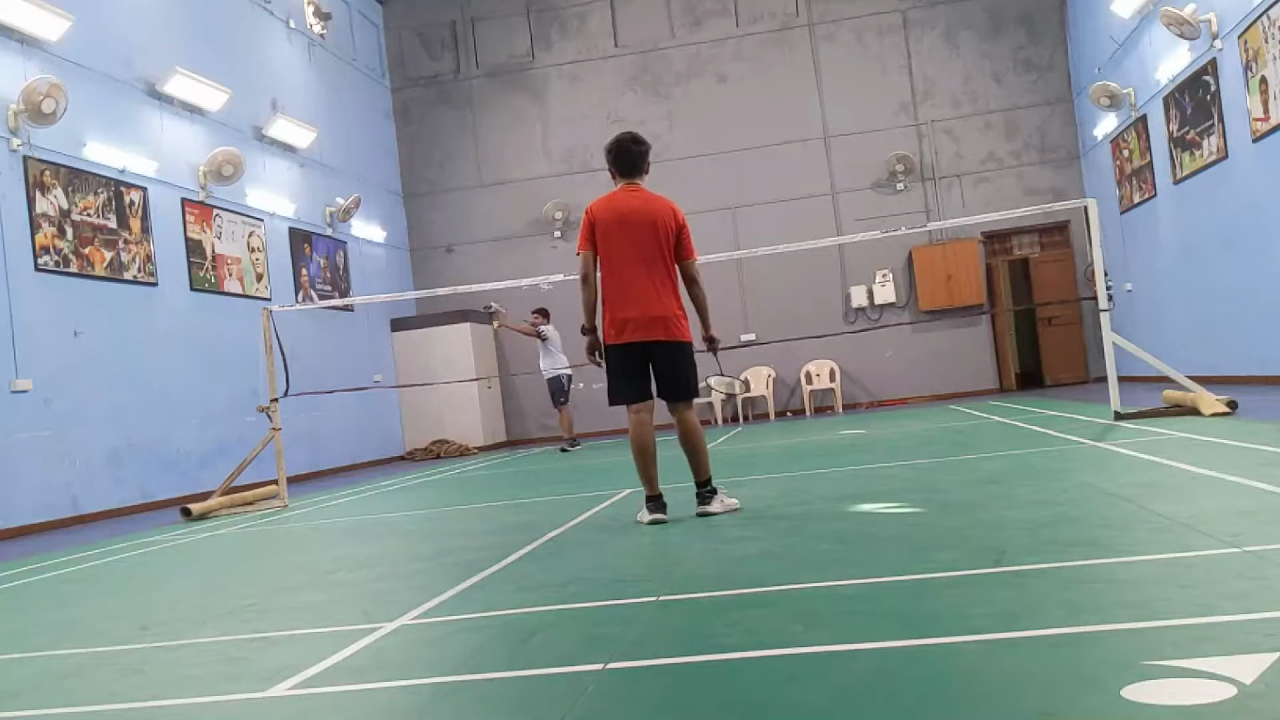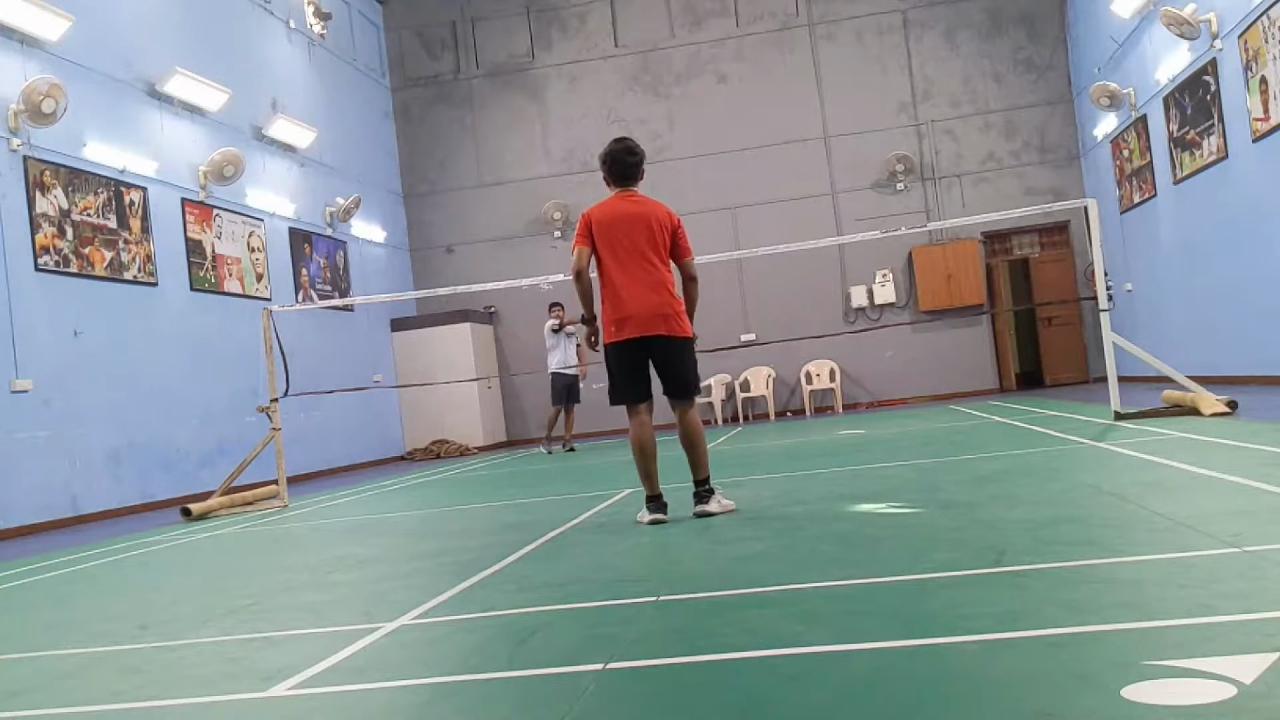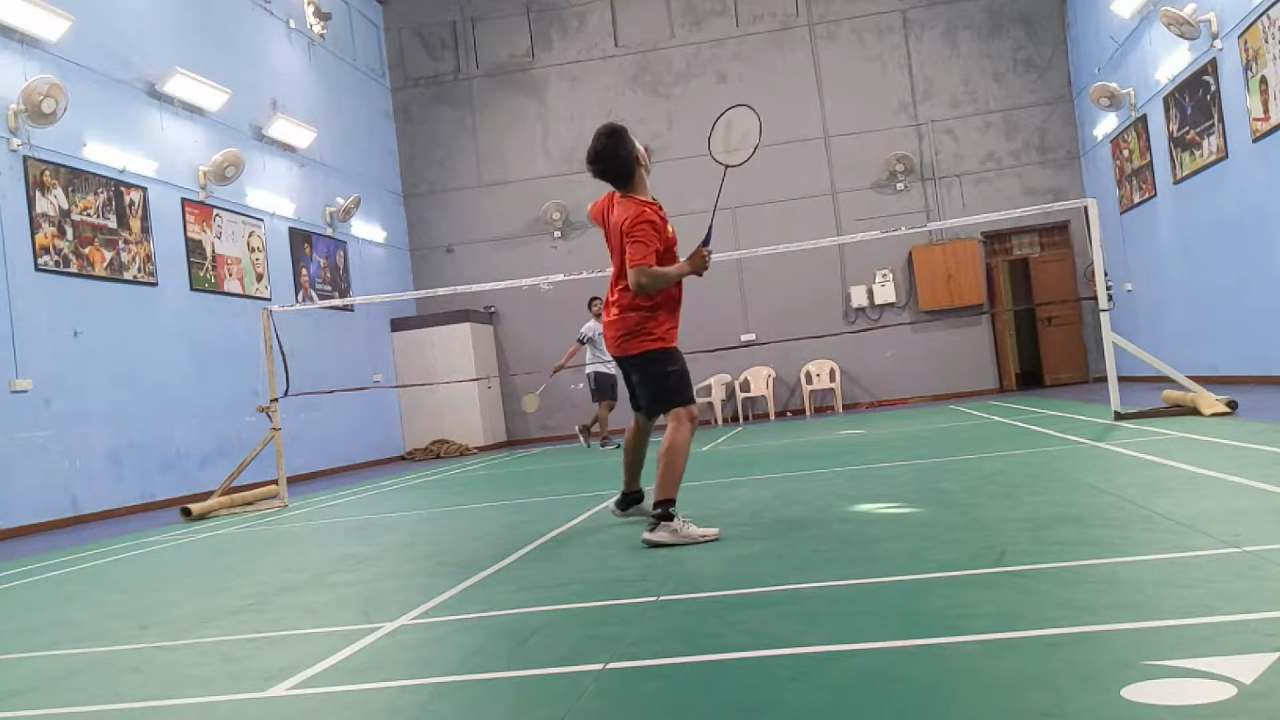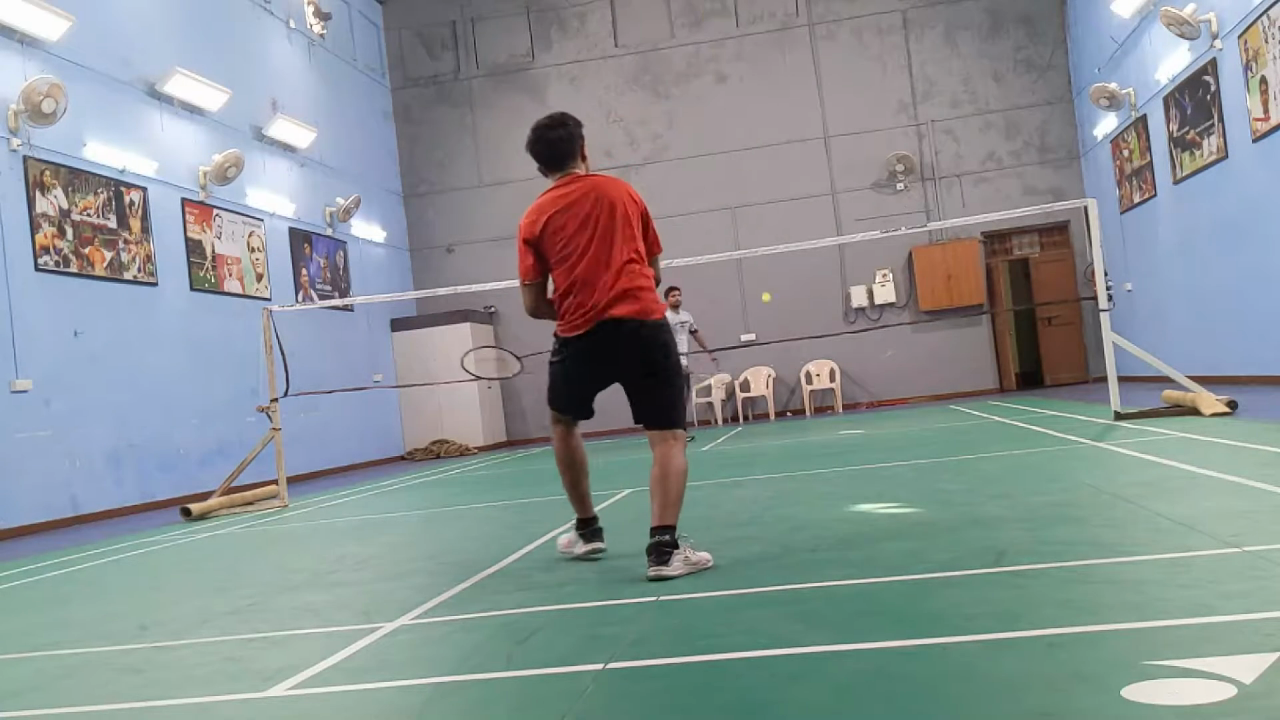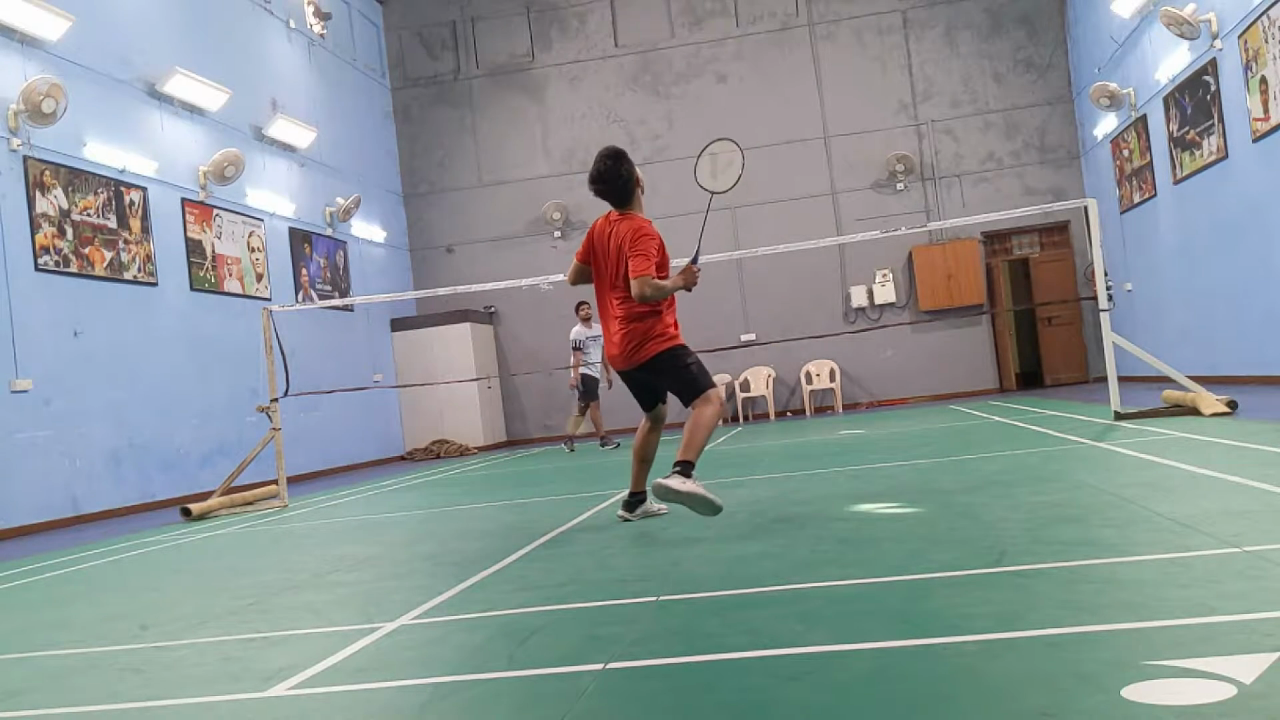
dt=0.7s
person 1, frame 1
left shoulder: (596, 212)
right shoulder: (669, 210)
left elbow: (587, 276)
right elbow: (691, 276)
left wrist: (590, 329)
right wrist: (706, 325)
left hip: (620, 330)
right hip: (669, 326)
left knee: (638, 412)
right knee: (682, 409)
left ankle: (654, 502)
right ankle: (706, 494)
person 1, frame 2
left shoulder: (592, 217)
right shoulder: (664, 213)
left elbow: (579, 270)
right elbow: (690, 274)
left wrist: (590, 319)
right wrist: (689, 319)
left hip: (621, 326)
right hip: (668, 320)
left knee: (639, 412)
right knee: (685, 406)
left ankle: (654, 502)
right ankle: (705, 494)
person 1, frame 3
left shoulder: (612, 201)
right shoulder: (641, 217)
left elbow: (593, 214)
right elbow: (639, 279)
right wrist: (687, 268)
left hip: (628, 332)
right hip: (644, 335)
left knee: (646, 414)
right knee: (682, 415)
left ankle: (630, 495)
right ankle: (664, 518)
person 1, frame 4
left shoulder: (533, 221)
right shoulder: (620, 192)
left elbow: (534, 306)
right elbow: (653, 270)
left hip: (580, 334)
right hip: (642, 322)
left knee: (563, 425)
right knee: (667, 437)
left ankle: (587, 529)
right ankle: (664, 546)
person 1, frame 5
left shoulder: (599, 227)
right shoulder: (641, 232)
left elbow: (574, 277)
right elbow: (643, 290)
right wrist: (680, 281)
left hip: (621, 348)
right hip: (654, 340)
left knee: (655, 415)
right knee: (709, 400)
left ankle: (635, 499)
right ankle: (681, 475)
